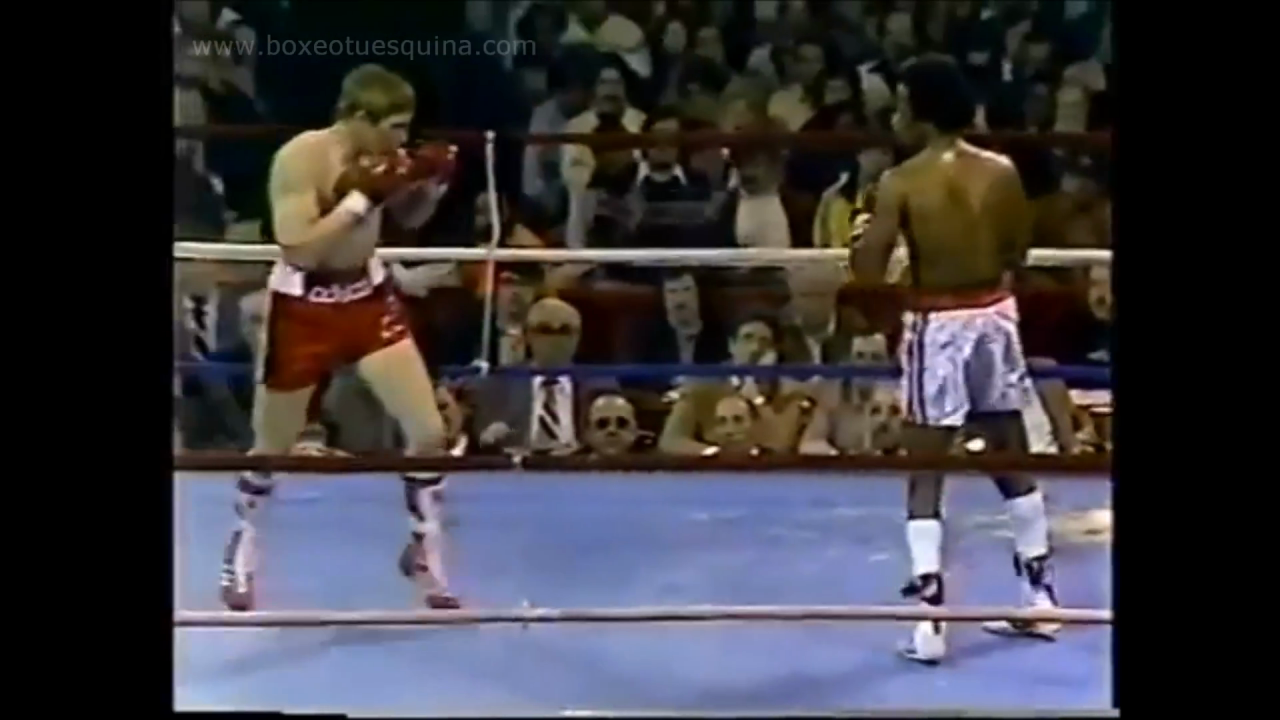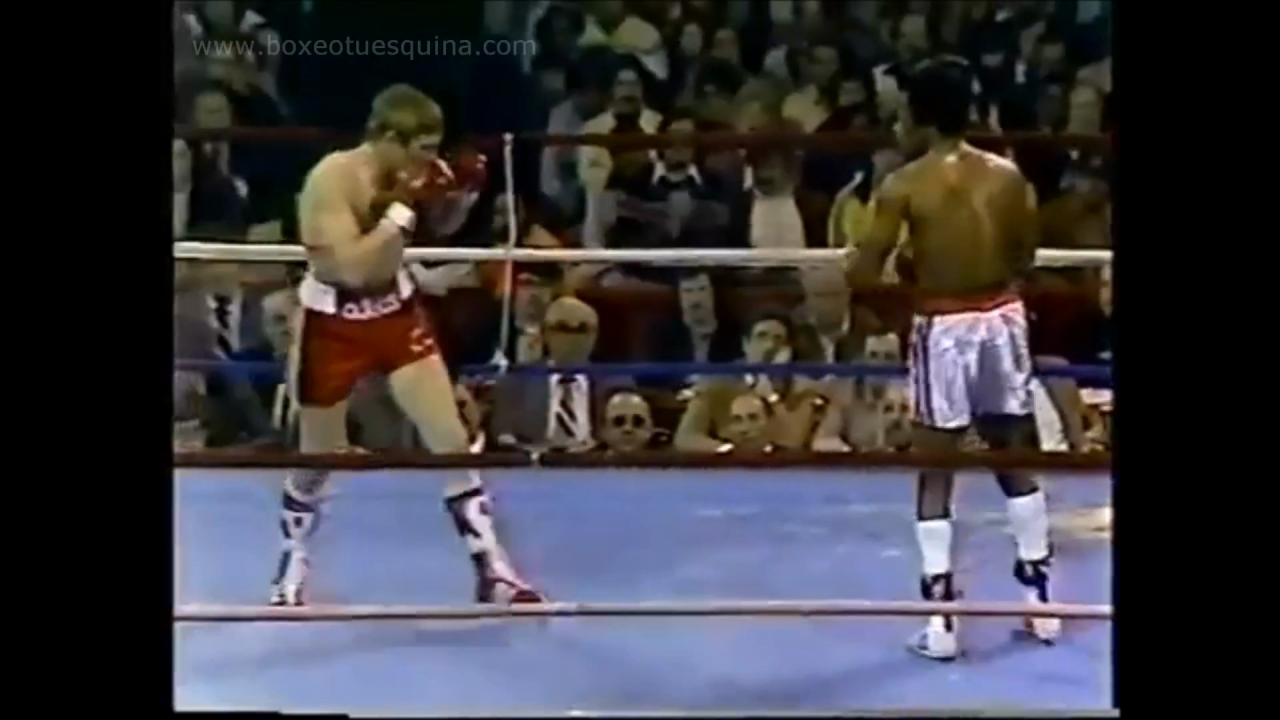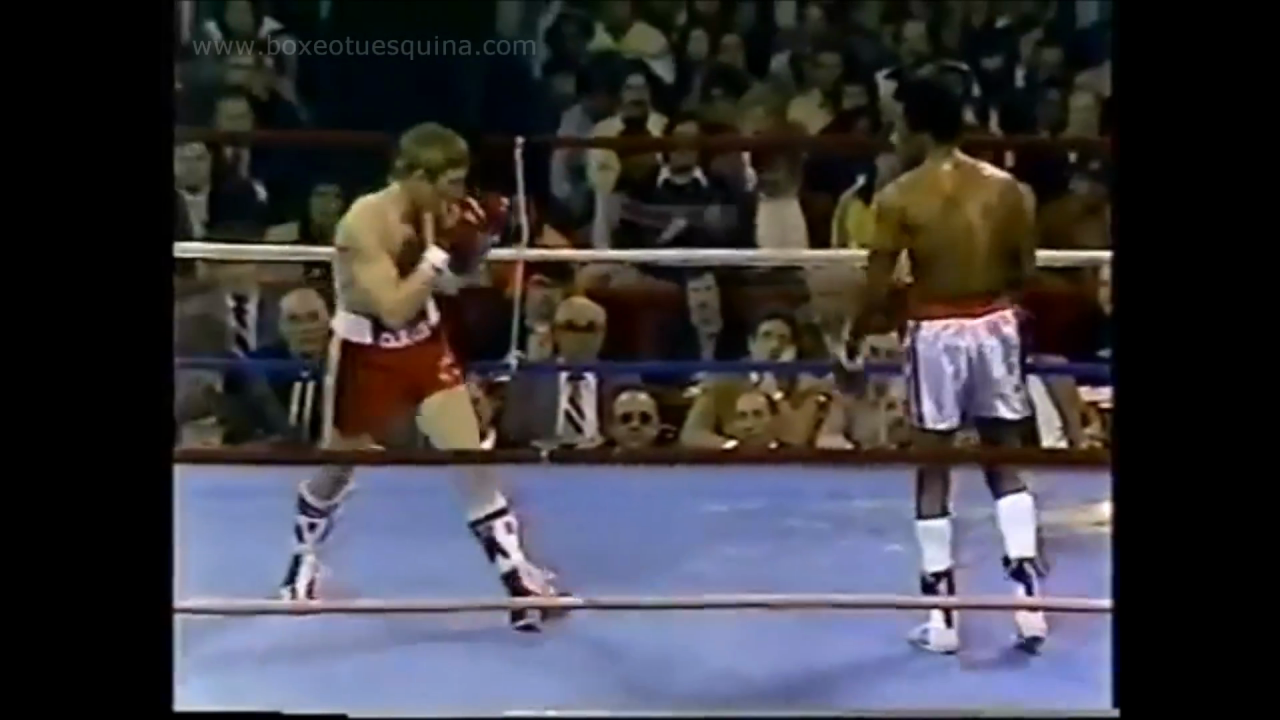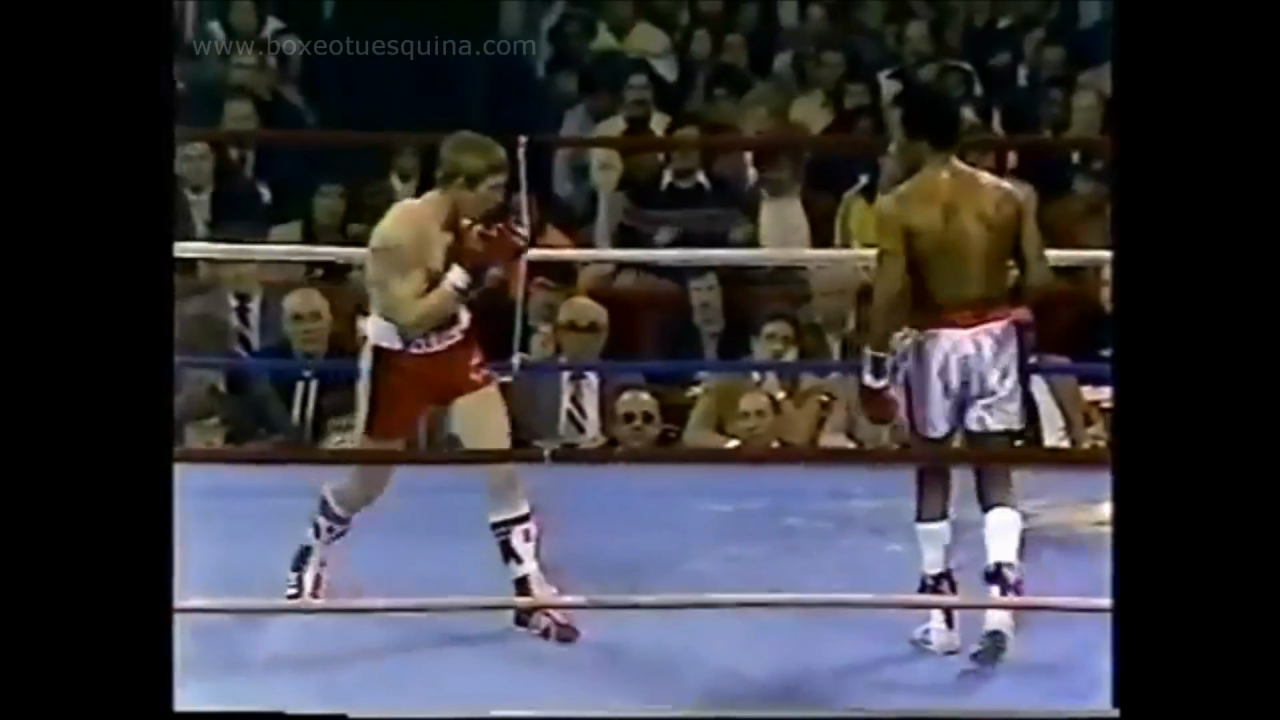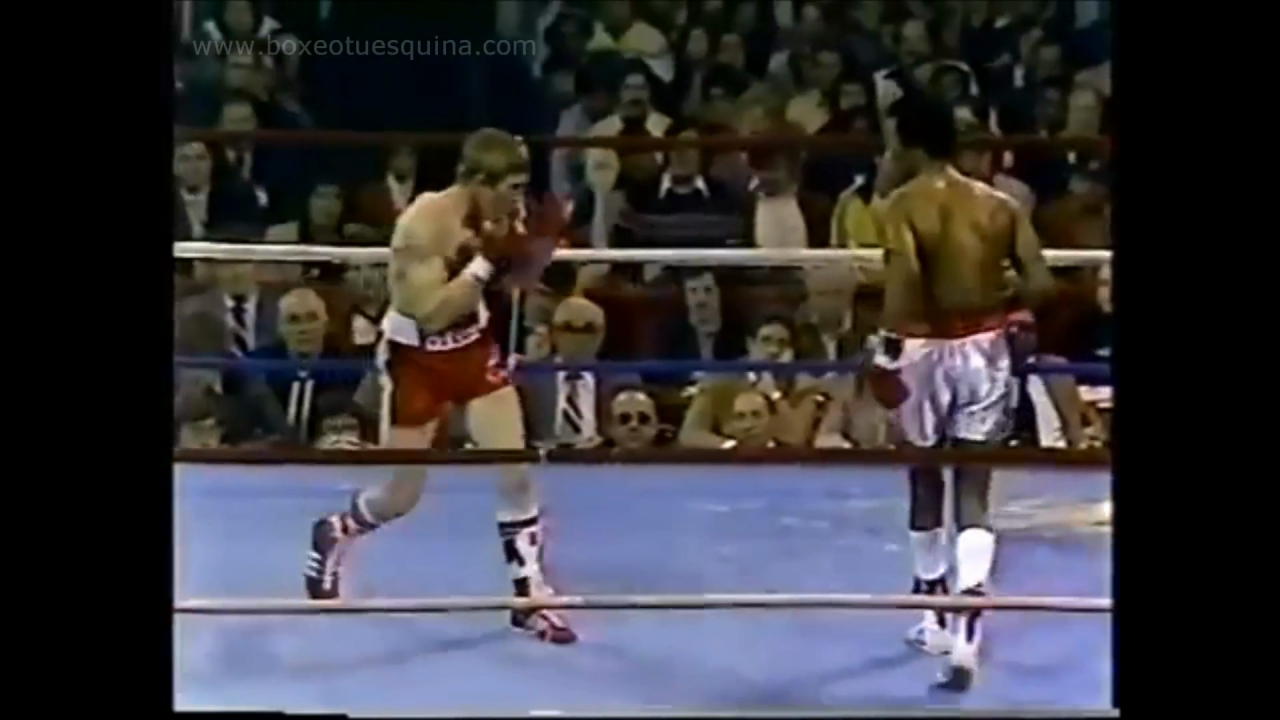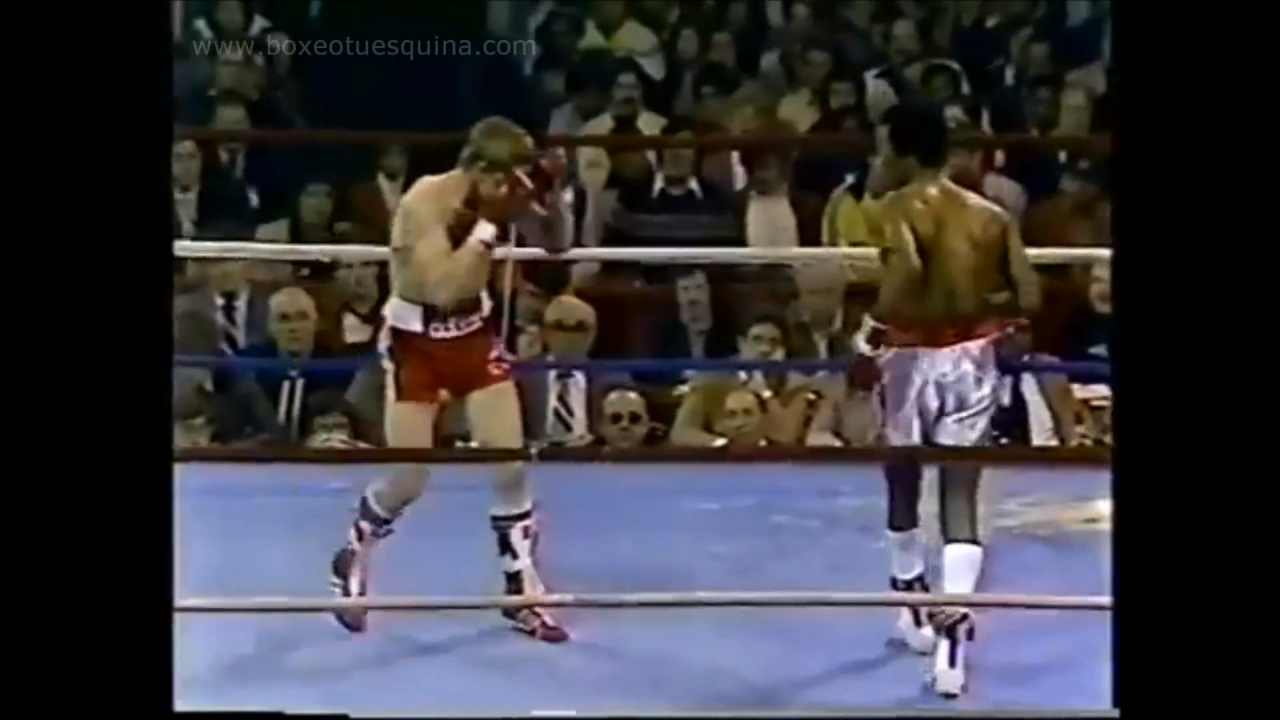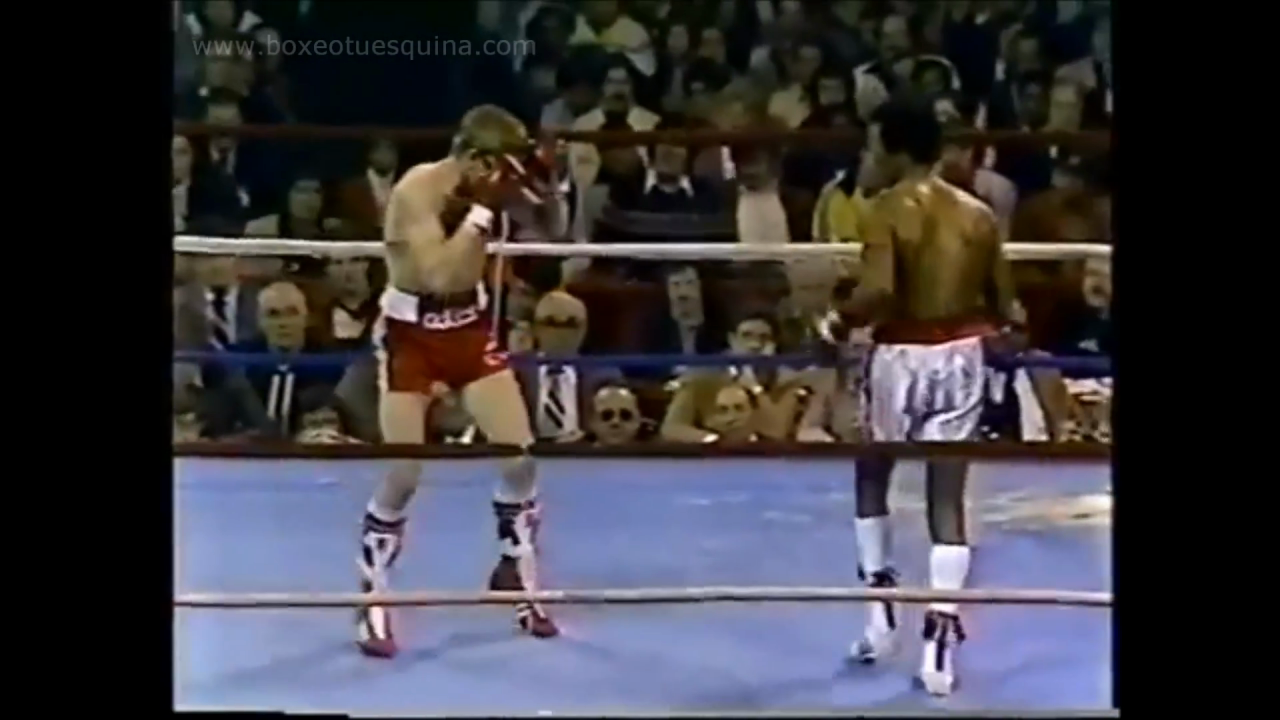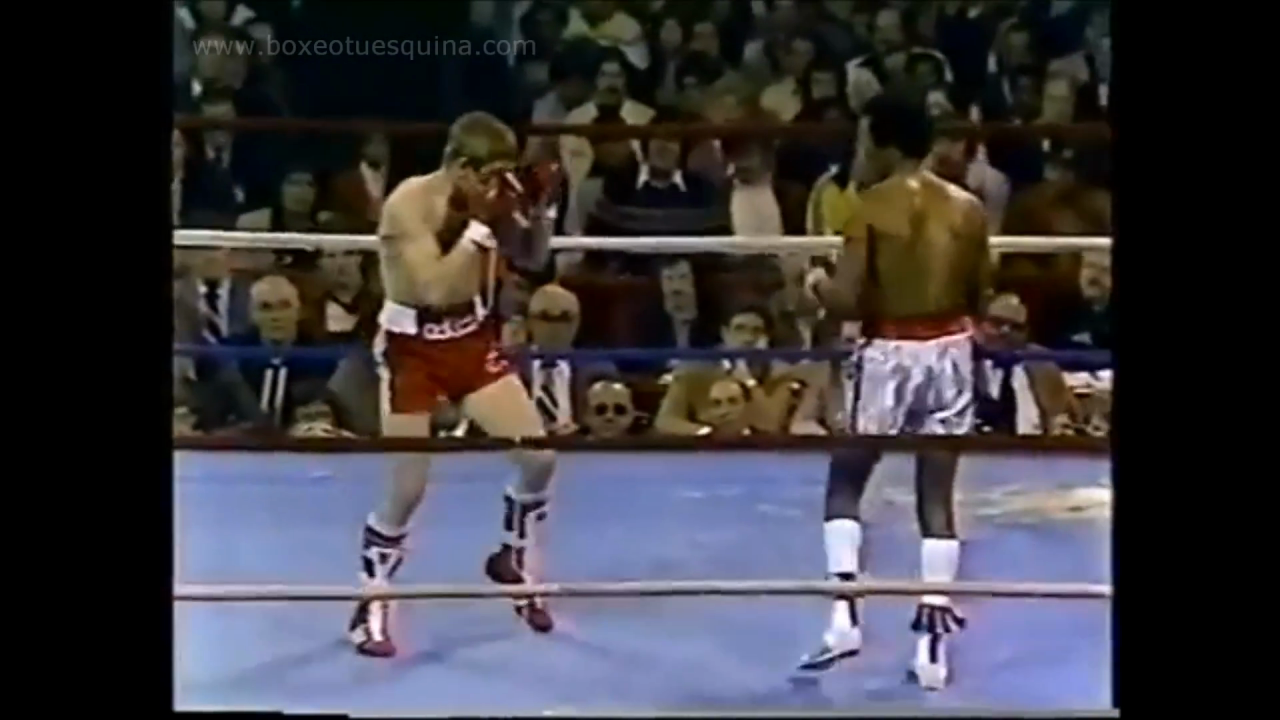
dt=0.1s
person 1, frame 1
left shoulder: (901, 182)
right shoulder: (1002, 171)
left elbow: (867, 267)
right elbow: (1015, 255)
left wrist: (869, 231)
left hip: (938, 327)
right hip: (996, 317)
left knee: (925, 475)
right knee: (1011, 462)
left ankle: (930, 618)
right ankle: (1040, 597)
person 1, frame 2
left shoulder: (903, 188)
right shoulder: (1008, 175)
left elbow: (864, 274)
right elbow: (1023, 258)
left wrist: (861, 266)
left hip: (944, 330)
right hip: (1004, 320)
left knee: (935, 475)
right knee: (1017, 465)
left ankle: (940, 621)
right ankle: (1039, 598)
person 1, frame 3
left shoulder: (900, 197)
right shoulder: (1004, 186)
left elbow: (876, 287)
right elbow: (1025, 270)
left wrist: (854, 347)
left hip: (936, 334)
right hip: (995, 328)
left knee: (933, 474)
right knee: (1006, 469)
left ankle: (942, 614)
right ankle: (1026, 595)
person 1, frame 4
left shoulder: (900, 203)
right shoulder: (1005, 195)
left elbow: (889, 291)
right elbow: (1037, 278)
left wrist: (874, 371)
left hip: (934, 344)
right hip: (993, 339)
left knee: (932, 480)
right knee: (995, 481)
left ankle: (943, 614)
right ankle: (1001, 594)
person 1, frame 5
left shoulder: (900, 205)
right shoulder: (999, 205)
left elbow: (904, 275)
right elbow: (1040, 285)
left wrist: (884, 354)
left hip: (926, 350)
right hip: (984, 348)
left knee: (924, 484)
right knee: (973, 494)
left ankle: (937, 616)
right ankle: (967, 628)
person 1, frame 6
left shoulder: (896, 210)
right shoulder: (991, 215)
left elbow: (904, 272)
right elbow: (1029, 299)
left wrist: (869, 338)
left hip: (914, 359)
right hip: (972, 359)
left knee: (902, 490)
right knee: (959, 502)
left ankle: (916, 613)
right ankle: (951, 649)
person 1, frame 7
left shoulder: (886, 209)
right shoulder: (979, 214)
left elbow: (878, 288)
right elbow: (1002, 308)
left wrist: (835, 320)
left hip: (901, 356)
right hip: (960, 356)
left knee: (871, 482)
right knee: (947, 502)
left ankle: (882, 614)
right ankle: (938, 648)
person 1, frame 8
left shoulder: (869, 207)
right shoulder: (969, 209)
left elbow: (848, 300)
right elbow: (979, 300)
left wrist: (818, 280)
left hip: (890, 354)
right hip: (950, 352)
left knee: (844, 484)
right knee: (936, 501)
left ankle: (845, 617)
right ankle: (933, 641)
person 2, frame 1
left shoulder: (382, 159)
right shoulder: (299, 158)
left elbow: (409, 217)
right elbow: (300, 249)
left wrist: (430, 183)
right wrist: (360, 197)
left hip: (368, 301)
right hip: (301, 309)
left knee: (429, 432)
right knee: (273, 449)
left ankle: (425, 551)
right ankle: (242, 545)
person 2, frame 2
left shoulder: (407, 172)
right shoulder: (331, 180)
left elbow: (438, 225)
right elbow: (353, 268)
left wrist: (461, 189)
right wrist: (406, 209)
left hip: (397, 315)
right hip: (334, 322)
left knee: (452, 444)
right knee: (317, 458)
left ankle: (492, 572)
right ankle: (294, 562)
person 2, frame 3
left shoulder: (432, 210)
right shoulder: (366, 223)
left elbow: (460, 270)
right elbow: (392, 310)
left wrist: (473, 238)
right wrist: (439, 251)
left hip: (423, 342)
right hip: (366, 352)
left knee: (475, 470)
right knee: (334, 477)
left ankle: (524, 588)
right ankle: (305, 561)
person 2, frame 4
left shoulder: (468, 220)
right shoulder: (401, 231)
left elbow: (488, 284)
right elbow: (410, 322)
left wrist: (502, 259)
right wrist: (464, 272)
left hip: (456, 348)
right hip: (398, 357)
left knee: (504, 473)
right knee: (367, 486)
left ankle: (533, 596)
right ankle: (313, 552)
person 2, frame 5
left shoulder: (491, 213)
right shoulder: (423, 223)
left elbow: (526, 276)
right elbow: (431, 314)
left wrist: (537, 239)
right wrist: (487, 261)
left hip: (474, 345)
right hip: (415, 353)
left knee: (516, 475)
right knee: (402, 496)
left ankle: (532, 597)
right ankle: (335, 534)
person 2, frame 6
left shoulder: (494, 190)
right shoulder: (425, 201)
right elbow: (442, 289)
left wrist: (549, 194)
right wrist: (490, 224)
left hip: (475, 334)
right hip: (413, 342)
left knee: (512, 471)
right knee: (409, 482)
left ankle: (525, 595)
right ankle: (354, 559)
person 2, frame 7
left shoulder: (487, 183)
right shoulder: (417, 189)
right elbow: (440, 274)
left wrist: (543, 184)
right wrist: (483, 210)
left hip: (471, 326)
right hip: (410, 334)
left knee: (520, 456)
right knee: (403, 475)
left ankle: (515, 574)
right ankle: (371, 596)
person 2, frame 8
left shoulder: (487, 198)
right shoulder: (409, 205)
left elbow: (531, 261)
right elbow: (436, 290)
left wrist: (535, 207)
right wrist: (483, 226)
left hip: (472, 337)
right hip: (410, 346)
left knee: (540, 458)
right knee: (408, 490)
left ankle: (511, 556)
right ankle: (370, 607)
